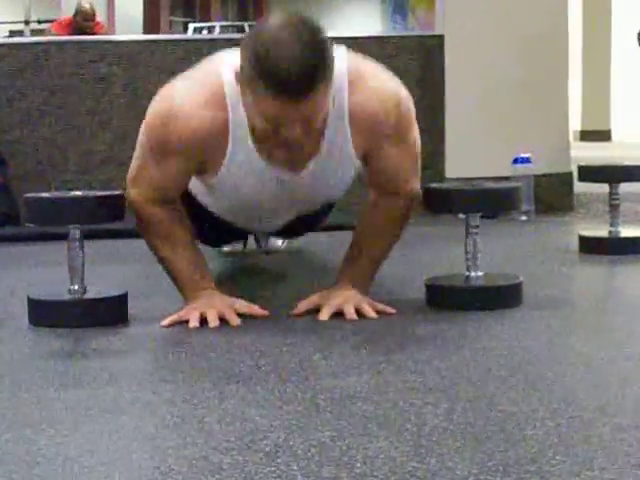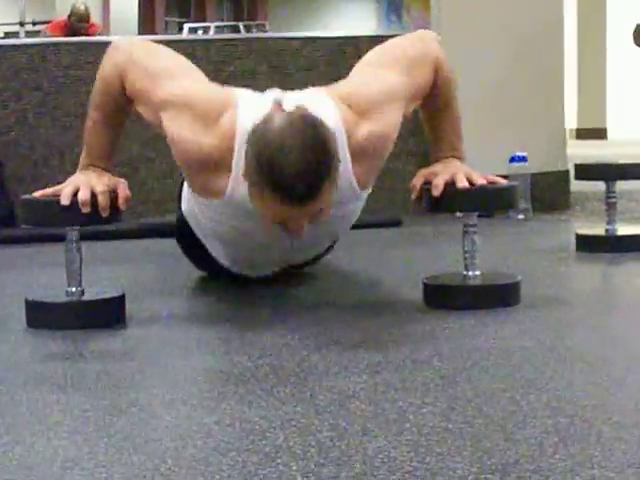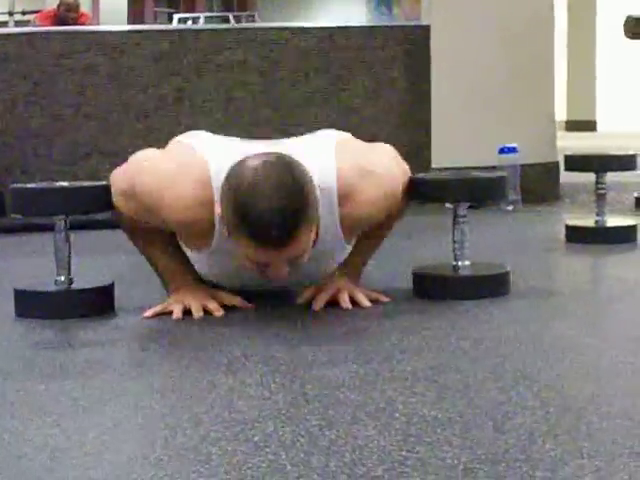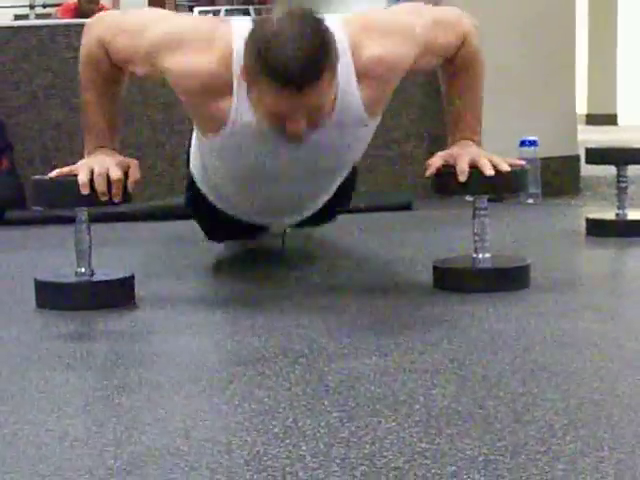
dt=0.7s
person 1, frame 1
left shoulder: (379, 100)
right shoulder: (190, 112)
left elbow: (399, 192)
right elbow: (146, 195)
left wrist: (353, 285)
right wrist: (199, 293)
left ankle: (271, 229)
right ankle: (228, 232)
person 1, frame 2
left shoulder: (363, 132)
right shoulder: (208, 139)
left elbow: (426, 50)
right elbow: (124, 58)
left wrist: (449, 157)
right wrist: (93, 167)
person 1, frame 3
left shoulder: (364, 186)
right shoulder: (183, 192)
left elbow: (399, 191)
right elbow: (122, 194)
left wrist: (347, 273)
right wrist: (181, 284)
person 1, frame 4
left shoulder: (375, 53)
right shoulder: (202, 64)
left wrist: (465, 139)
right wrist: (101, 148)
left hip: (317, 196)
right hip: (225, 202)
